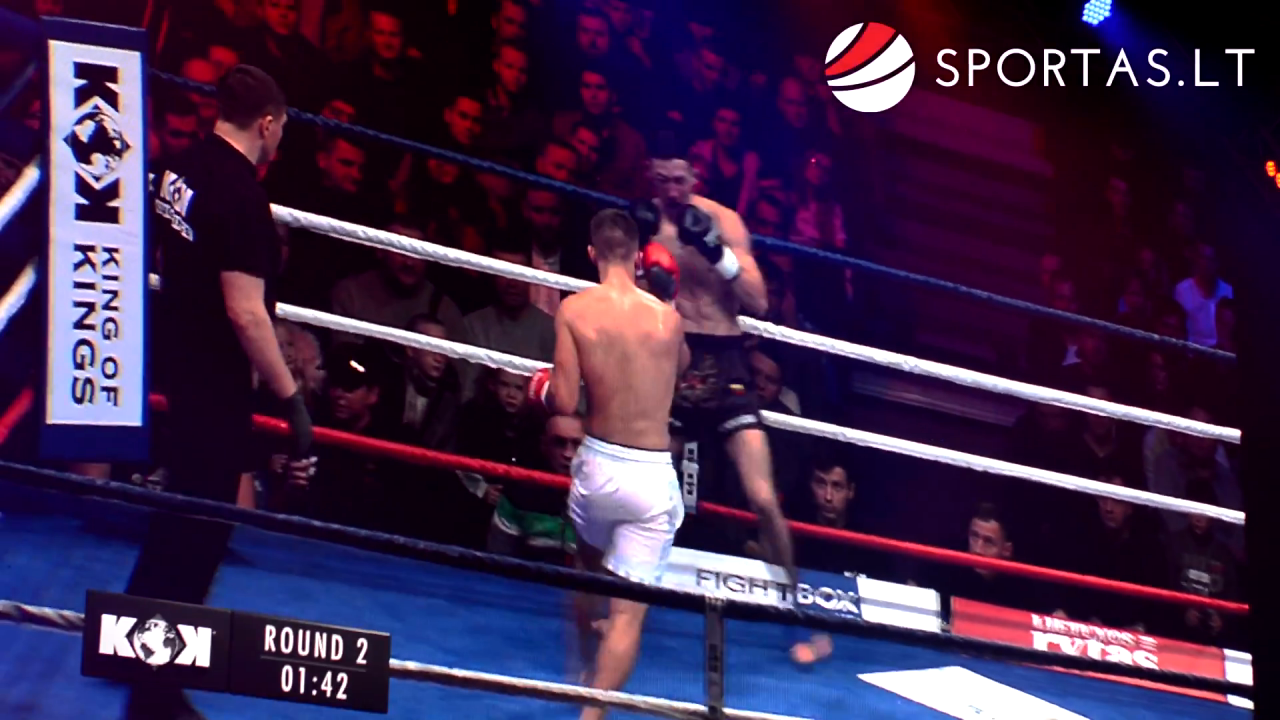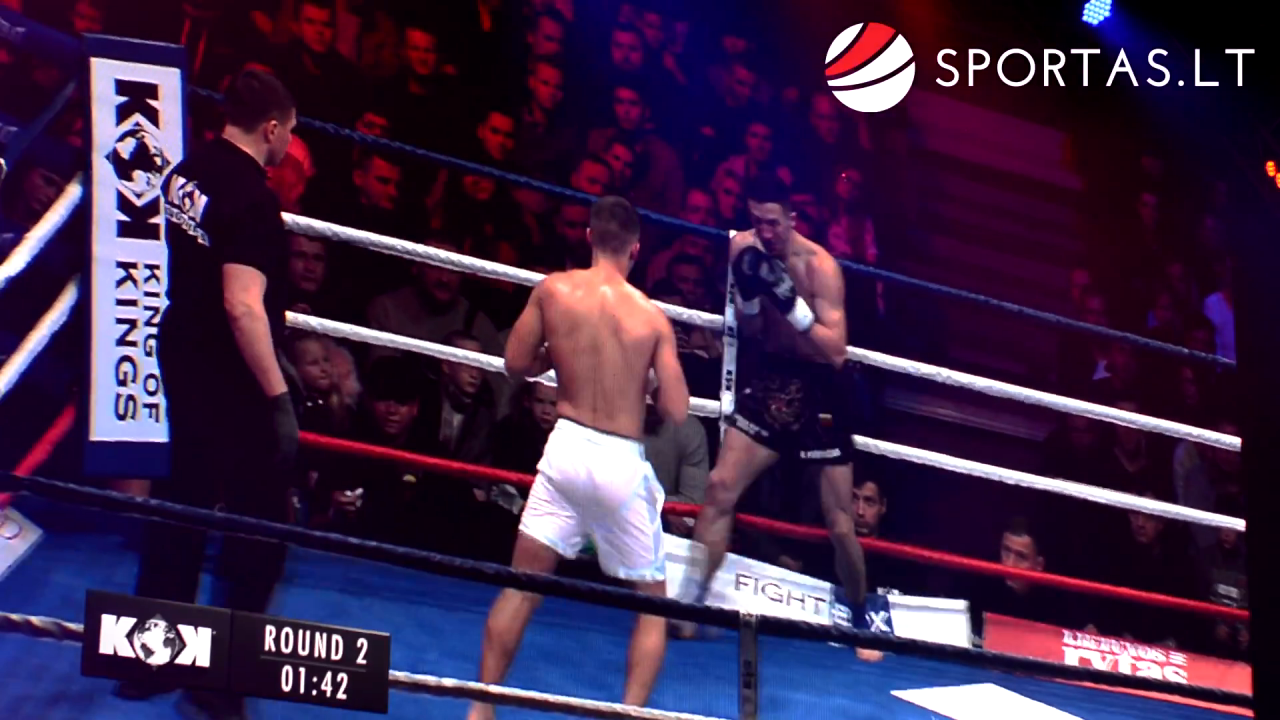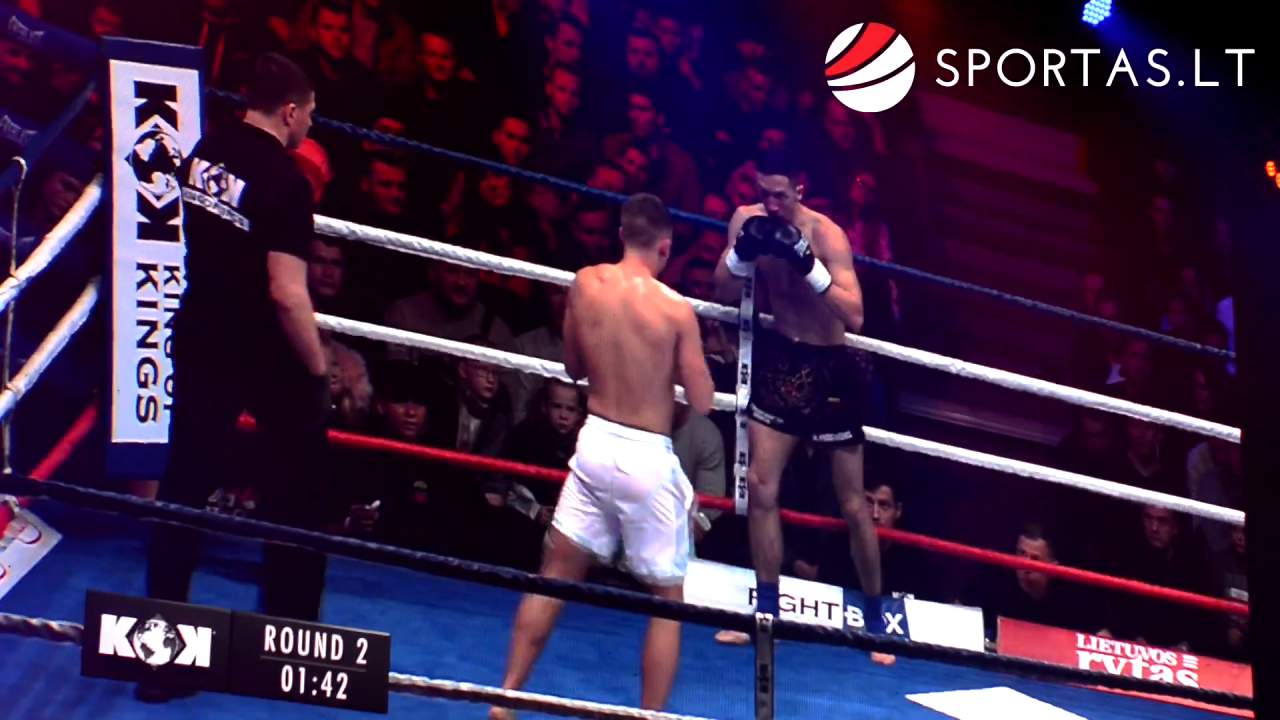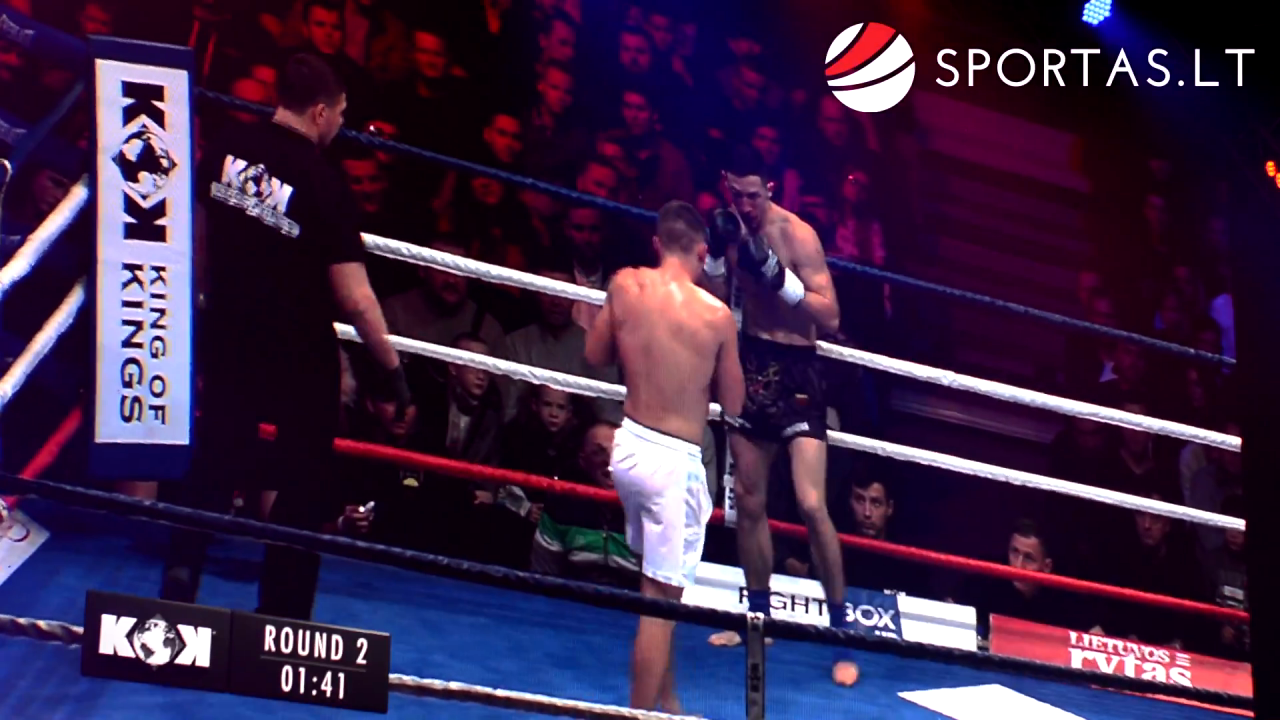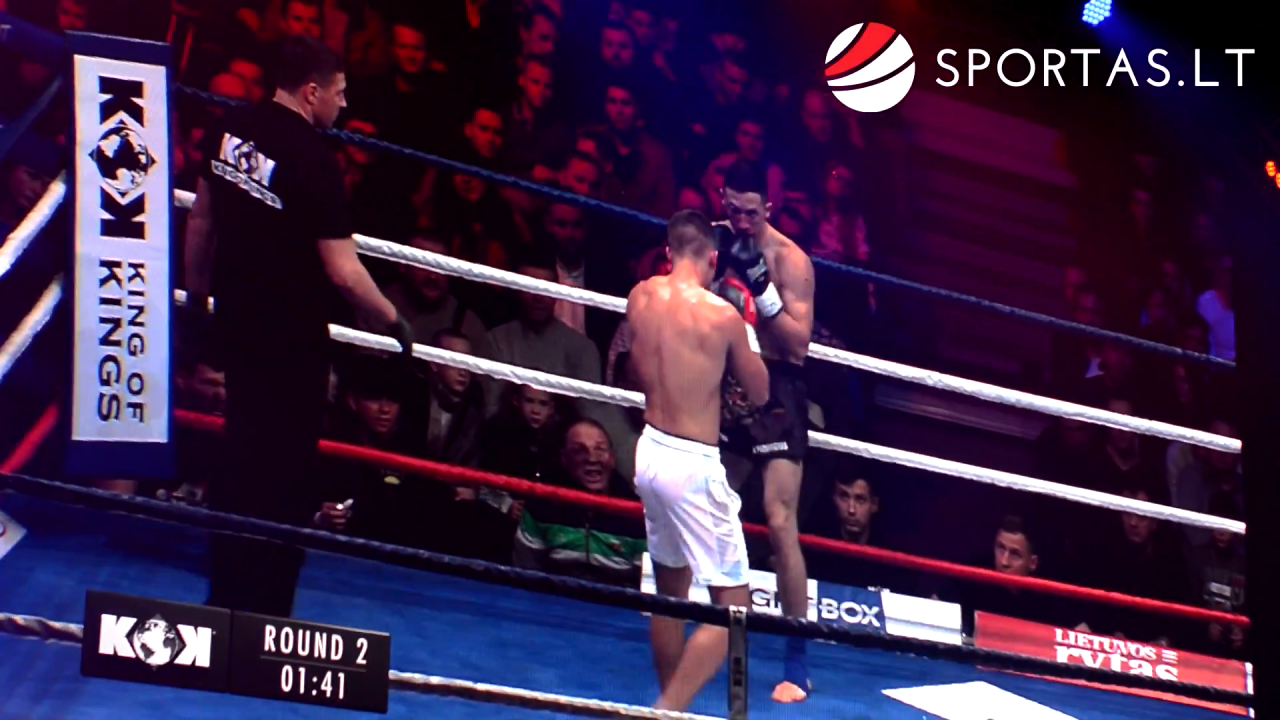
dt=0.3s
person 1, frame 1
left shoulder: (181, 164)
right shoulder: (241, 196)
right elbow: (246, 312)
right wrist: (292, 398)
left hip: (181, 354)
right hip: (214, 370)
left knee: (189, 502)
right knee: (199, 519)
person 1, frame 2
left shoulder: (192, 168)
right shoulder: (251, 197)
right elbow: (244, 307)
right wrist: (280, 397)
left hip: (184, 357)
right hip: (231, 373)
left knee: (186, 498)
right knee: (259, 523)
person 1, frame 3
left shoulder: (205, 153)
right shoulder: (283, 178)
right elbow: (287, 293)
right wrist: (318, 376)
left hip: (199, 340)
right hip: (267, 352)
left knee: (185, 485)
right knee: (299, 491)
person 1, frame 4
left shoulder: (227, 151)
right shoulder: (322, 181)
left elbow: (204, 243)
right elbow: (354, 295)
right wrist: (389, 369)
left hip: (229, 339)
right hip: (300, 351)
left knee: (214, 463)
right knee: (305, 482)
left ankle: (181, 573)
right ankle: (280, 622)
person 1, frame 5
left shoulder: (231, 129)
right shoulder: (312, 159)
left elbow: (201, 220)
right elbow: (343, 271)
left wrist: (198, 293)
right wrist: (394, 322)
left hip: (237, 317)
right hip: (291, 331)
left knee: (251, 449)
right knee: (286, 469)
left ankle: (230, 589)
right ankle: (259, 610)
person 2, frame 1
left shoulder: (573, 309)
right shoulder: (669, 317)
left elbow: (566, 402)
left wrist: (542, 390)
left hip: (598, 464)
right hip: (651, 475)
left knee: (588, 562)
right knee: (627, 613)
left ankle: (585, 674)
person 2, frame 2
left shoulder: (552, 290)
right shoulder: (651, 316)
left elbow: (517, 364)
right elbow: (677, 411)
left hip: (566, 451)
right hip: (621, 464)
left knee: (521, 587)
right knee: (652, 607)
person 2, frame 3
left shoulder: (585, 284)
right shoulder: (676, 309)
right elbow: (702, 403)
left hip: (596, 445)
right hip: (649, 459)
left knee: (555, 578)
right knee: (667, 603)
person 2, frame 4
left shoulder: (624, 285)
right shoulder: (715, 315)
left elbow: (595, 355)
right elbow: (732, 403)
left hip: (629, 447)
right hip: (675, 461)
left knee: (657, 585)
right knee: (661, 601)
left ankle: (664, 705)
person 2, frame 5
left shoulder: (640, 295)
right shoulder: (722, 314)
right elbow: (759, 393)
left hip: (650, 453)
right hip: (693, 465)
left knee: (670, 591)
right knee: (731, 605)
left ankle: (670, 711)
right ankle: (668, 712)
person 3, frame 1
left shoulder: (724, 221)
right shoulder: (644, 216)
left elbow: (760, 303)
left wrist: (715, 249)
right wrist: (637, 242)
left hip: (726, 362)
left knee: (761, 499)
person 3, frame 2
left shoulder: (820, 265)
right shoulder: (742, 248)
left elbow: (836, 349)
right elbow: (746, 327)
left wrist: (790, 302)
right wrist: (747, 294)
left hip: (818, 389)
right hip: (766, 378)
left knee: (839, 523)
right knee: (719, 491)
right ankle: (691, 606)
person 3, frame 3
left shoulder: (826, 233)
right shoulder: (747, 219)
left elbow: (854, 317)
right elbow: (725, 292)
left wrist: (807, 264)
right wrist: (744, 250)
left hip: (828, 367)
right hip: (778, 358)
left knee: (853, 507)
right knee: (760, 491)
right ankle: (766, 612)
person 3, frame 4
left shoulder: (797, 235)
right shoulder: (727, 225)
left elbow: (830, 319)
right elbow: (711, 301)
left wrist: (779, 275)
right wrist: (716, 254)
left hip: (796, 369)
right hip: (750, 362)
left knee: (811, 504)
right knee: (748, 504)
left ankle: (840, 628)
right ankle: (758, 616)
person 3, frame 5
left shoulder: (791, 259)
right shoulder: (717, 237)
left elbow: (799, 344)
left wrist: (762, 286)
left hip: (778, 388)
right hip: (731, 379)
left knee: (780, 524)
left ankle: (797, 661)
